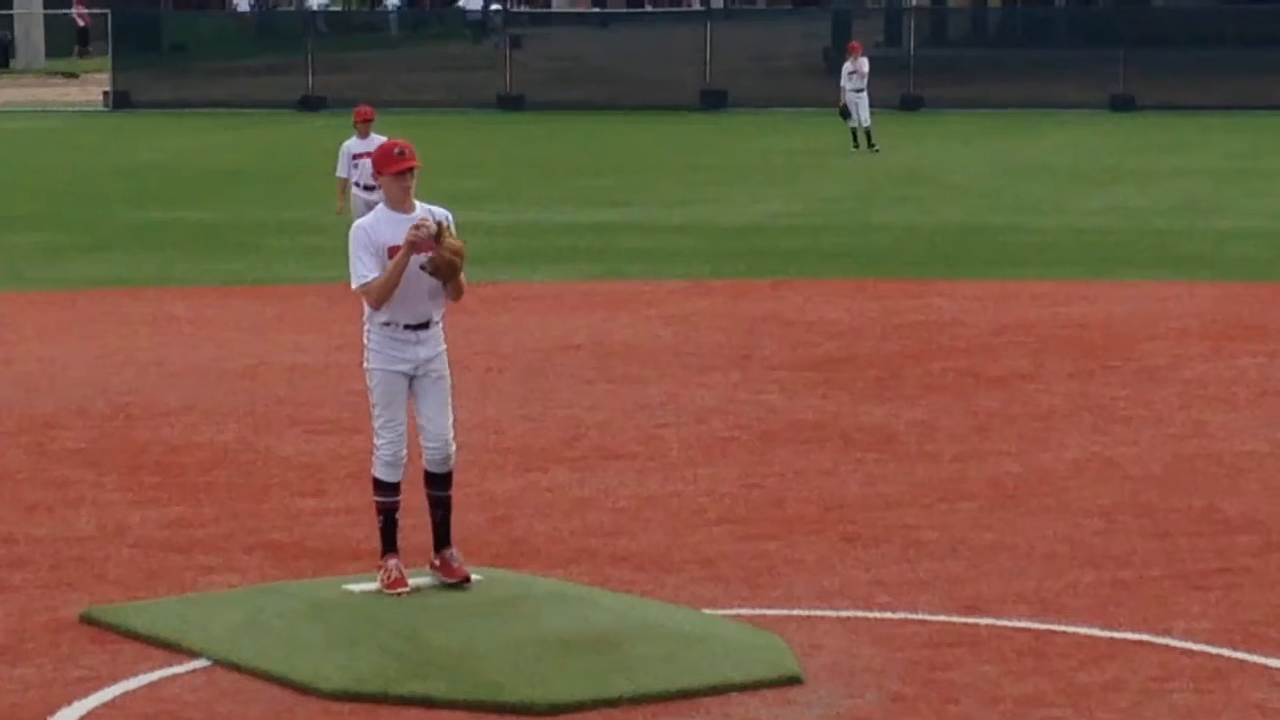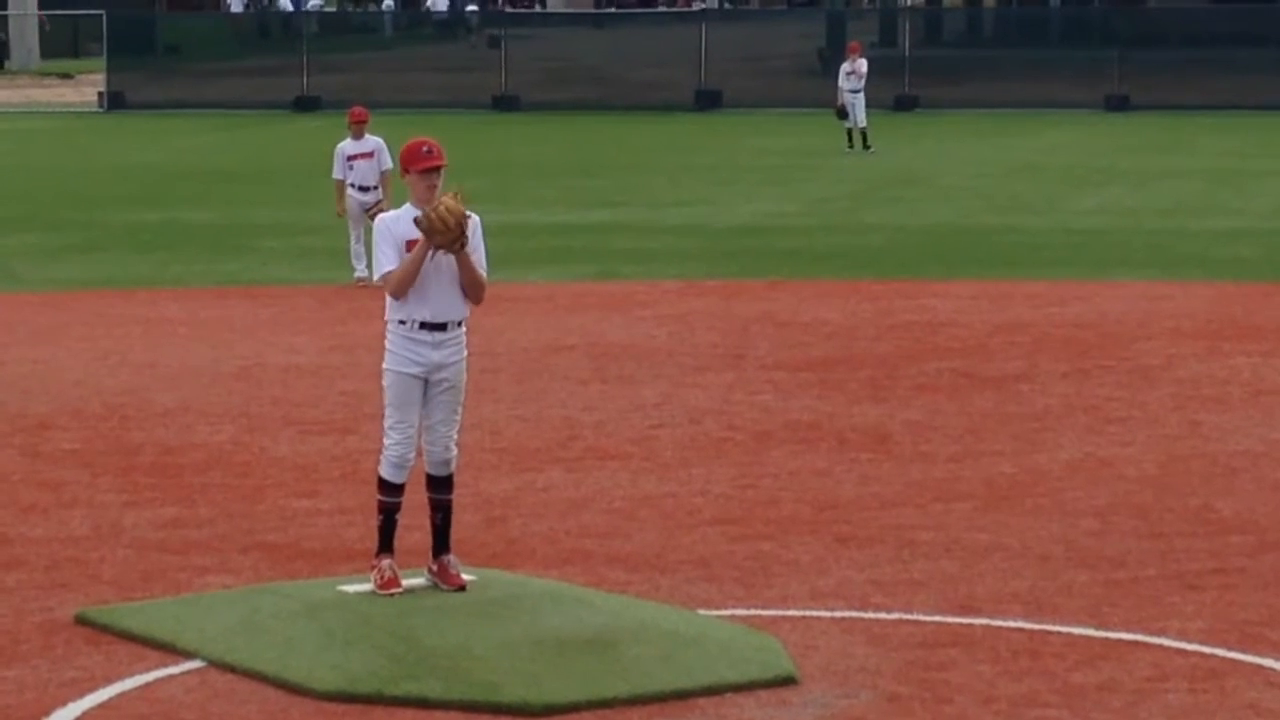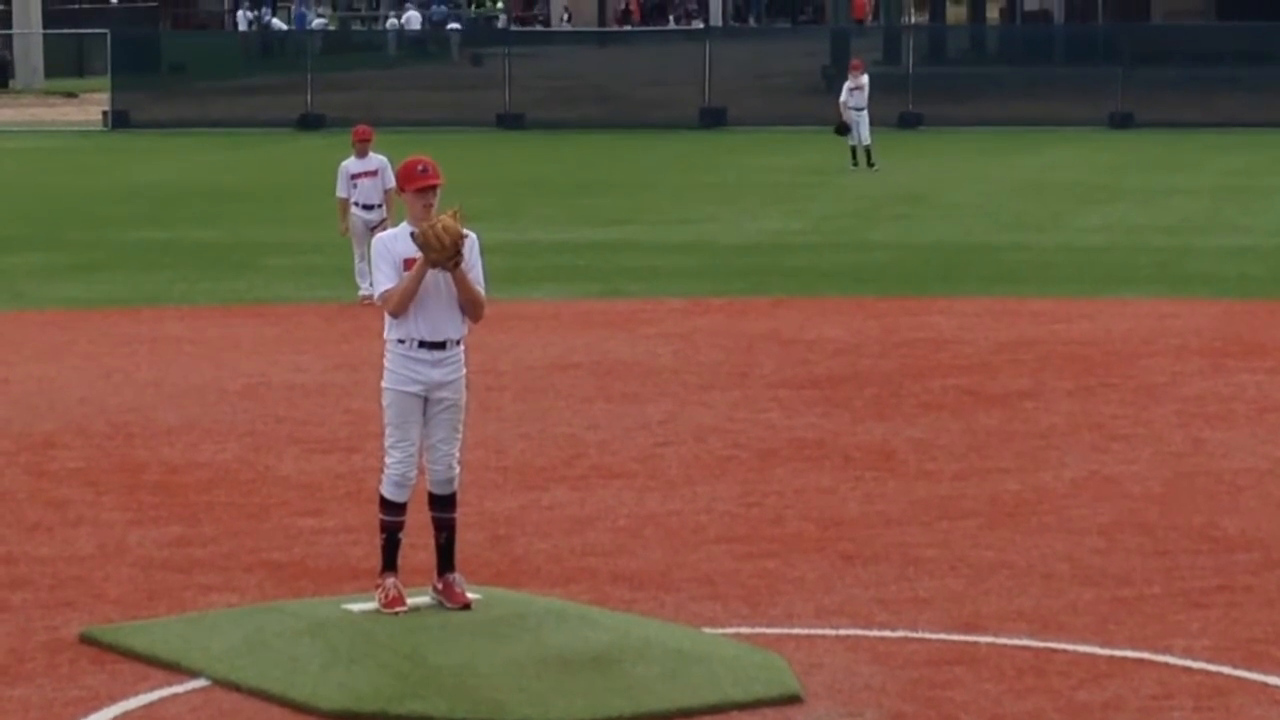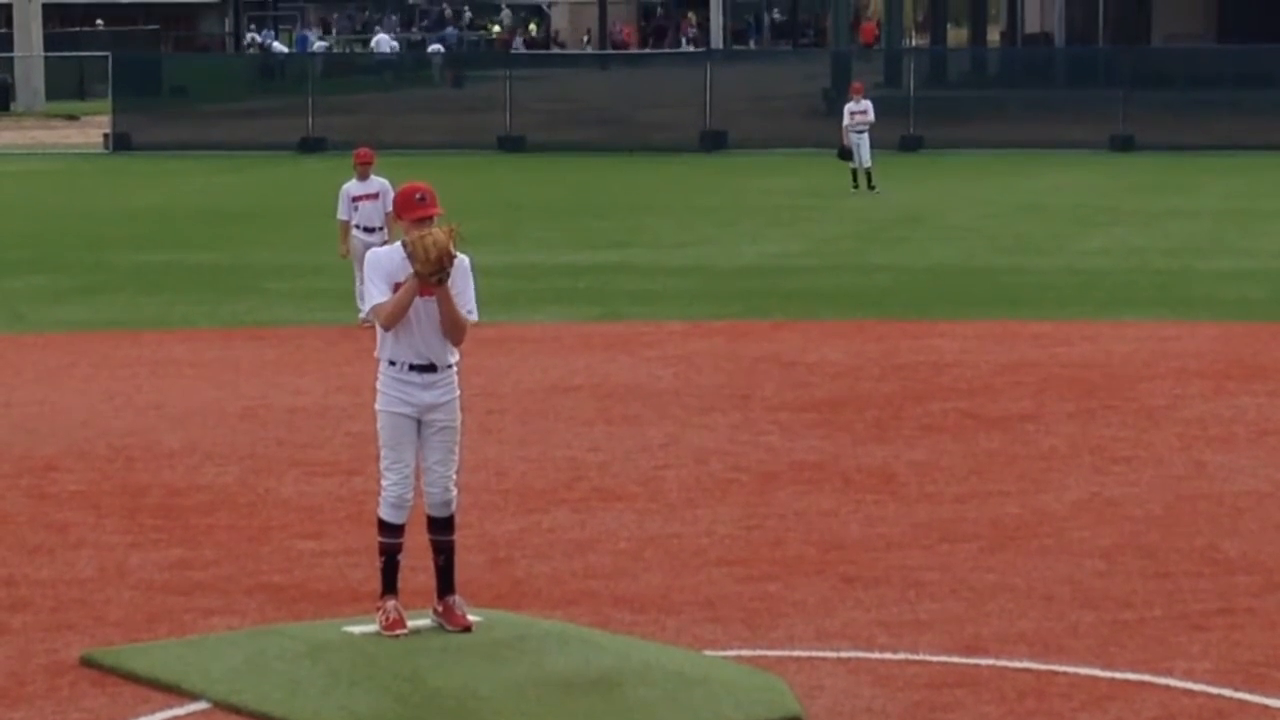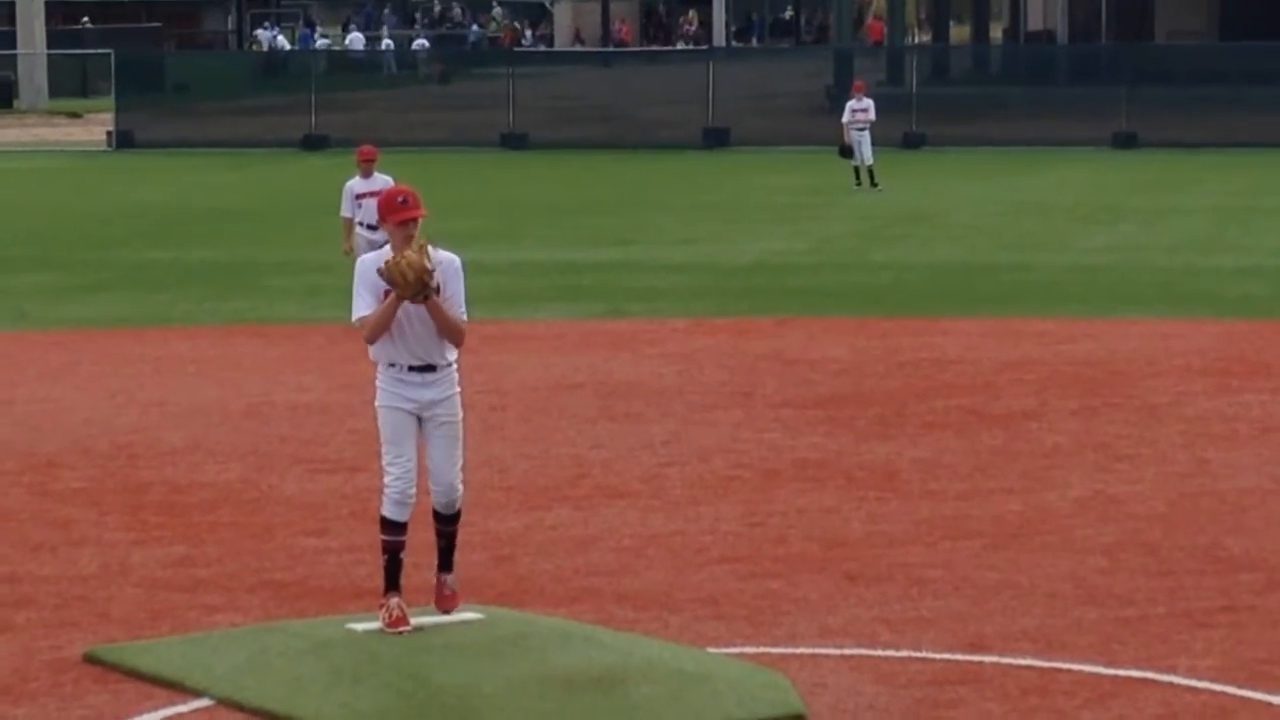
dt=1s
person 1, frame 1
left shoulder: (440, 218)
right shoulder: (365, 229)
left elbow: (456, 295)
right elbow: (374, 297)
right wrist: (406, 251)
left hip: (431, 343)
right hip: (387, 347)
left knee: (440, 445)
right knee: (390, 449)
left ankle: (443, 550)
right ankle: (389, 555)
person 1, frame 2
left shoulder: (466, 221)
right shoulder: (390, 224)
left elbow: (478, 295)
right elbow: (395, 288)
left wrist: (459, 247)
right wrist: (428, 242)
left hip: (451, 345)
right hip: (406, 346)
left knee: (442, 449)
right knee: (399, 448)
left ankle: (441, 554)
right ankle: (384, 555)
person 1, frame 3
left shoulder: (464, 240)
right shoulder: (387, 243)
left elbow: (477, 313)
right elbow: (393, 307)
left wrist: (454, 266)
right wrist: (426, 262)
left hip: (450, 364)
right hip: (405, 364)
left knee: (445, 467)
right knee: (400, 466)
left ankle: (446, 574)
right ankle: (388, 574)
person 1, frame 4
left shoulder: (457, 263)
right shoulder: (379, 260)
left elbow: (460, 336)
right elbow: (386, 320)
left wrist: (441, 283)
right wrist: (418, 275)
left hip: (442, 386)
right hip: (397, 386)
left knee: (442, 490)
right knee: (396, 489)
left ankle: (446, 596)
right ankle: (389, 597)
person 1, frame 5
left shoulder: (447, 264)
right shoulder: (369, 266)
left elbow: (459, 336)
right elbow: (368, 334)
left wrist: (428, 297)
right wrist: (399, 294)
left hip: (442, 385)
right hip: (396, 387)
left knee: (447, 486)
right knee: (399, 487)
left ankle: (445, 573)
right ankle: (392, 594)
